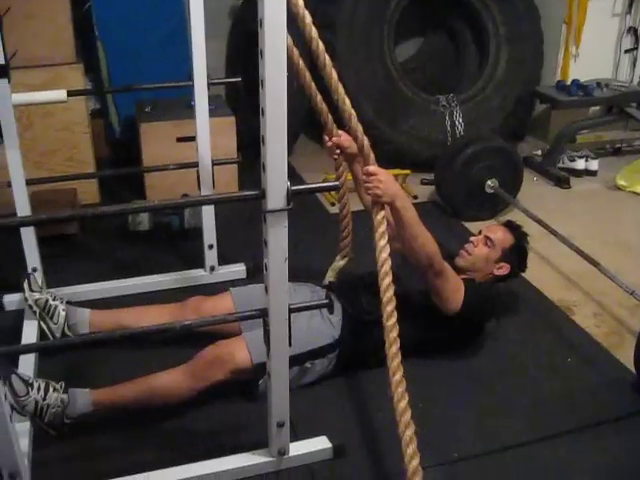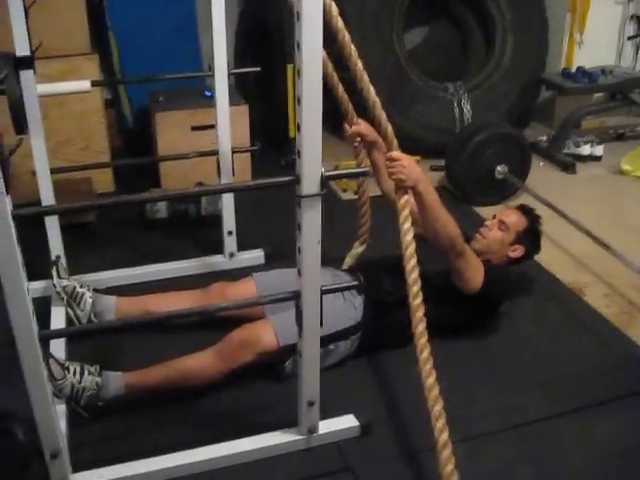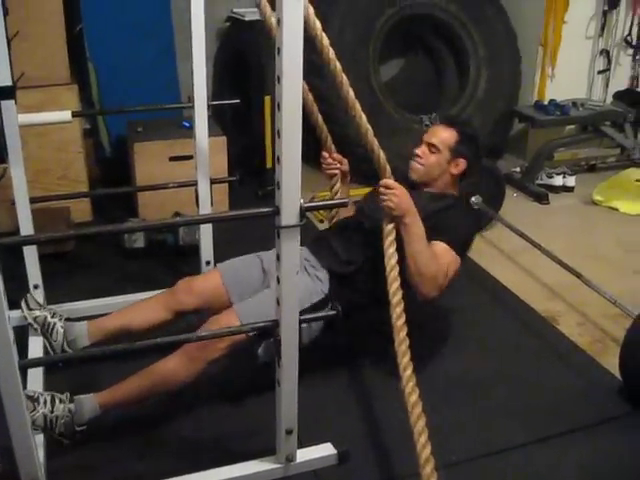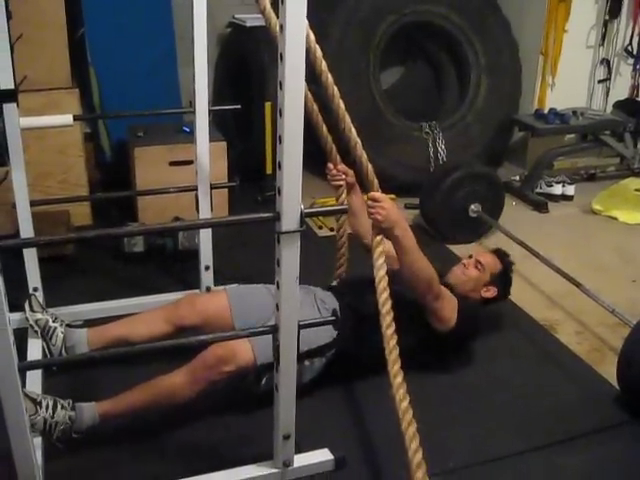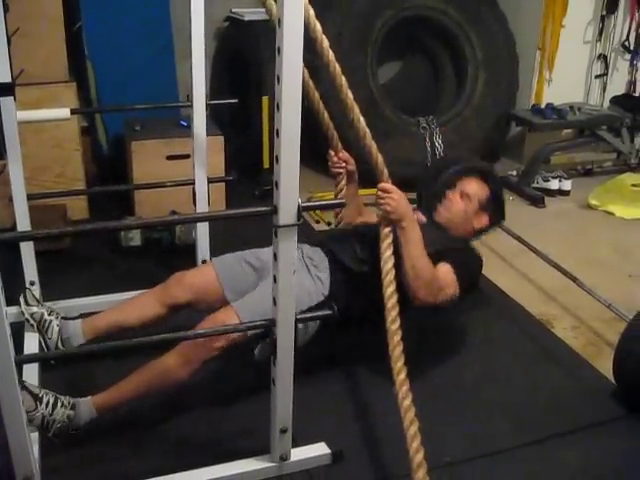
dt=1s
person 1, frame 1
left shoulder: (471, 304)
right shoulder: (447, 271)
left elbow: (430, 266)
right elbow: (391, 231)
left wrist: (400, 198)
right wrist: (356, 161)
left hip: (340, 335)
right hip: (326, 297)
left knee: (216, 361)
right knee: (197, 308)
left ankle: (67, 403)
right ankle: (71, 320)
person 1, frame 2
left shoulder: (488, 284)
right shoulder: (461, 252)
left elbow: (452, 248)
right elbow: (402, 204)
left wrist: (422, 183)
right wrist: (374, 146)
left hip: (361, 317)
right hip: (345, 281)
left knee: (242, 345)
right knee: (220, 293)
left ankle: (103, 386)
right ankle: (100, 308)
person 1, frame 3
left shoulder: (454, 217)
right shoulder: (407, 183)
left elbow: (428, 285)
left wrist: (409, 216)
right wrist: (341, 181)
left hip: (326, 287)
right hip: (303, 256)
left knee: (211, 339)
right knee: (185, 292)
left ankle: (79, 410)
right ankle: (73, 336)
person 1, frame 4
left shoulder: (456, 312)
right shoulder: (434, 278)
left elbow: (423, 291)
right elbow: (371, 241)
left wrist: (400, 227)
right wrist: (353, 191)
left hip: (332, 330)
right hip: (315, 298)
left knee: (215, 362)
right knee: (188, 309)
left ankle: (77, 417)
right ankle: (73, 341)
person 1, frame 5
left shoulder: (463, 259)
right shoulder: (429, 215)
left elbow: (424, 290)
left wrist: (406, 221)
right wrist: (351, 180)
left hip: (325, 286)
right hip: (306, 255)
left knee: (206, 339)
right knee: (179, 286)
left ankle: (75, 412)
right ankle: (68, 334)
